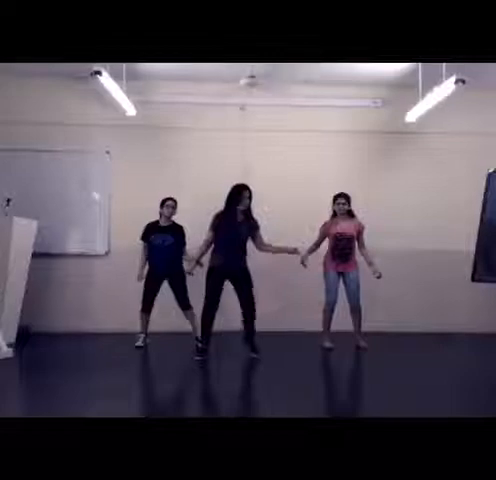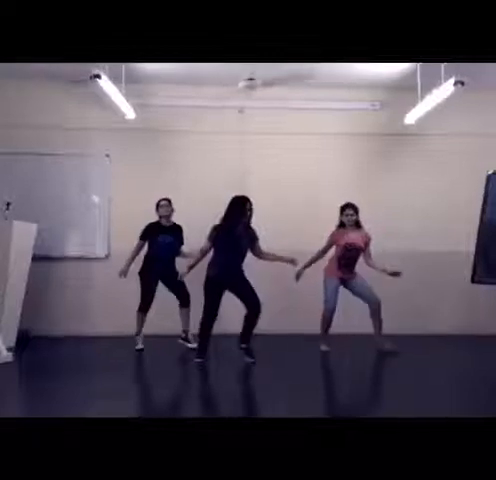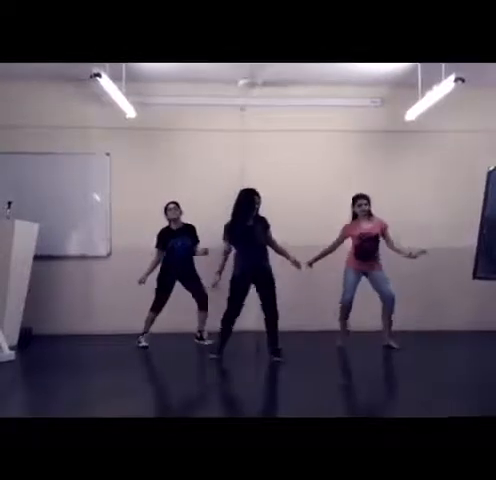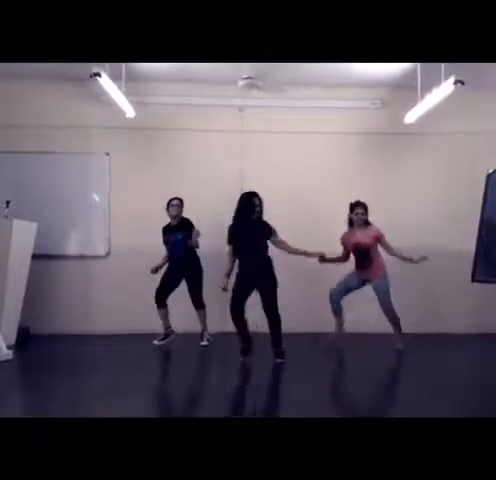
dt=0.3s
person 1, frame 1
left shoulder: (250, 222)
right shoulder: (220, 218)
left elbow: (261, 246)
right elbow: (208, 241)
left wrist: (287, 250)
right wrist: (195, 261)
left hip: (239, 268)
right hip: (217, 267)
left knee: (248, 305)
right knee: (210, 305)
left ankle: (250, 341)
right ankle: (203, 345)
person 1, frame 2
left shoulder: (249, 232)
right shoulder: (219, 230)
left elbow: (260, 253)
right elbow: (204, 250)
left wrist: (284, 258)
right wrist: (189, 267)
left hip: (236, 276)
right hip: (215, 277)
left knee: (254, 306)
right knee: (210, 314)
left ankle: (245, 343)
right ankle: (202, 349)
person 1, frame 3
left shoulder: (262, 222)
right shoulder: (232, 227)
left elbow: (271, 242)
right elbow: (226, 251)
left wrist: (290, 257)
right wrist: (219, 273)
left hip: (263, 271)
right hip: (242, 272)
left knee: (270, 309)
right knee: (233, 309)
left ankle: (273, 348)
right ankle: (220, 345)
person 1, frame 4
left shoulder: (263, 227)
right shoulder: (234, 229)
left elbow: (283, 246)
right elbow: (232, 254)
left wrist: (310, 254)
right wrist: (226, 276)
left hip: (265, 273)
right hip: (245, 274)
left knee: (271, 312)
right knee: (236, 309)
left ankle: (278, 349)
right ankle: (246, 345)
person 2, frame 1
left shoulder: (357, 225)
right shoulder: (328, 225)
left elbow: (362, 248)
right elbow: (317, 244)
left wrist: (372, 265)
right wrist: (306, 254)
left hip: (350, 267)
right hip: (332, 266)
left knee: (355, 302)
right knee: (331, 301)
left ankle: (358, 337)
right ankle: (326, 337)
person 2, frame 2
left shoulder: (364, 236)
right shoulder: (337, 235)
left elbow: (368, 260)
right elbow: (321, 253)
left wrist: (386, 271)
right wrist: (303, 268)
left hip: (351, 276)
right hip: (333, 274)
left knee: (375, 302)
right knee: (330, 307)
left ankle: (381, 340)
right ankle: (323, 340)
person 2, frame 3
left shoulder: (379, 223)
right shoulder: (350, 227)
left elbow: (391, 245)
right elbow: (334, 245)
left wrist: (410, 253)
right wrist: (315, 259)
left hip: (374, 267)
right hip: (354, 266)
left knee: (389, 297)
right knee: (347, 299)
left ankle: (387, 337)
right ankle: (343, 331)
person 2, frame 4
left shoulder: (374, 232)
right shoulder: (346, 237)
left elbow: (391, 251)
right elbow: (345, 257)
left wrist: (411, 259)
right wrist: (328, 259)
left hip: (377, 274)
right hip: (359, 273)
left knee: (387, 308)
right knee: (335, 294)
left ankle: (399, 338)
right ankle: (339, 329)
person 3, frame 1
left shoulder: (178, 229)
right shoulder: (151, 227)
left elbow: (183, 252)
right elbow: (145, 250)
right wrist: (141, 269)
left hip: (175, 271)
right hip: (154, 271)
left knee: (184, 302)
right knee: (147, 302)
left ankle: (197, 335)
right ankle: (143, 335)
person 3, frame 2
left shoulder: (177, 229)
right shoulder: (152, 227)
left elbow: (178, 252)
right elbow: (139, 247)
left wrist: (190, 255)
right wrist: (126, 266)
left hip: (169, 270)
right hip: (150, 270)
left knee: (184, 296)
right knee: (146, 302)
left ankle: (185, 334)
right ankle: (138, 337)
person 3, frame 3
left shoulder: (190, 229)
right shoulder: (164, 233)
left elbow: (194, 251)
right elbow: (158, 256)
left wrist: (202, 252)
right wrist: (146, 274)
left hip: (188, 271)
right hip: (168, 272)
left knee: (203, 298)
right knee: (158, 303)
left ankle: (200, 333)
right ankle: (144, 335)
person 3, frame 4
left shoulder: (187, 224)
right shoulder: (166, 229)
left elbow: (195, 246)
left wrist: (195, 239)
right wrist: (159, 266)
left hip: (192, 267)
right hip: (175, 267)
left knee: (197, 300)
right knee: (159, 296)
left ankle: (205, 332)
right ankle: (168, 331)
